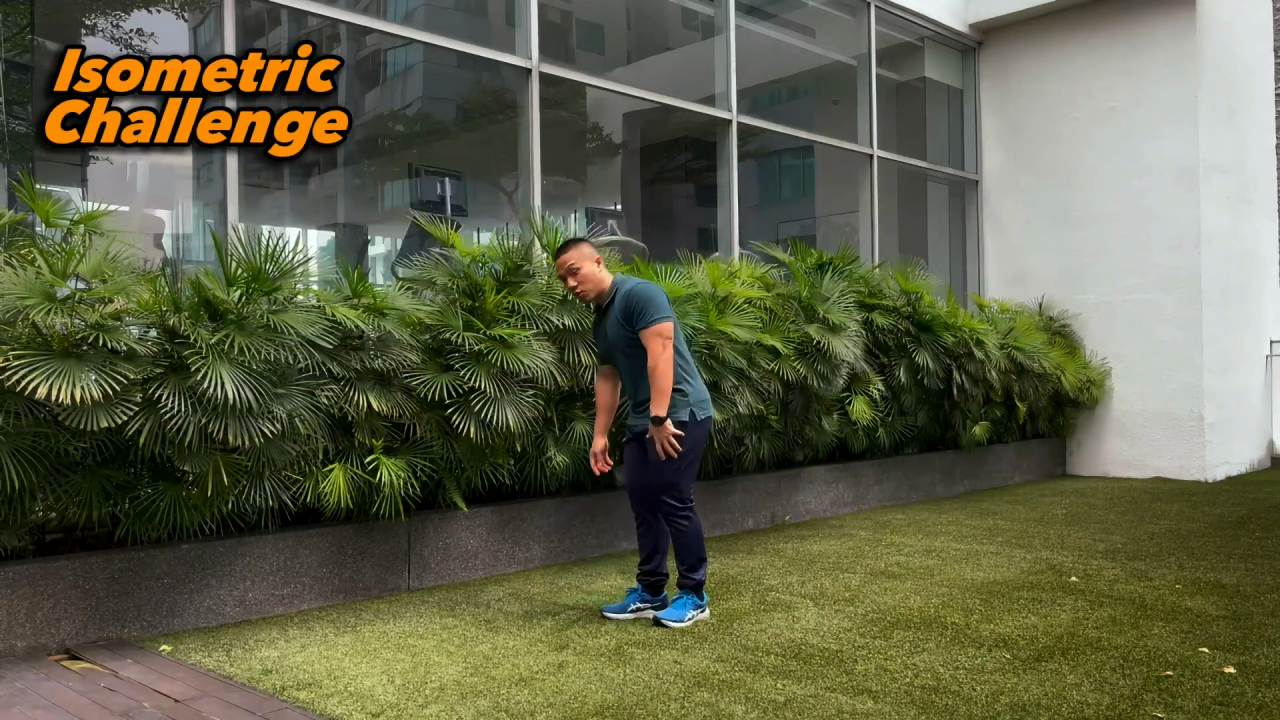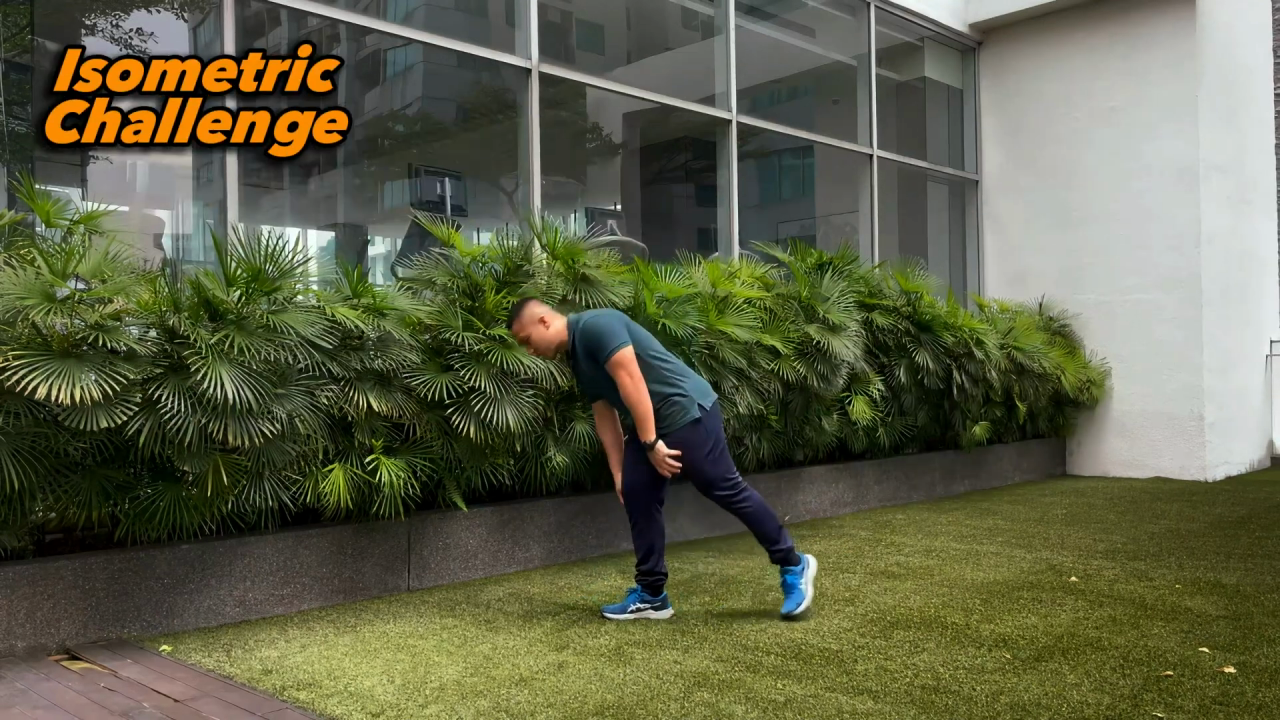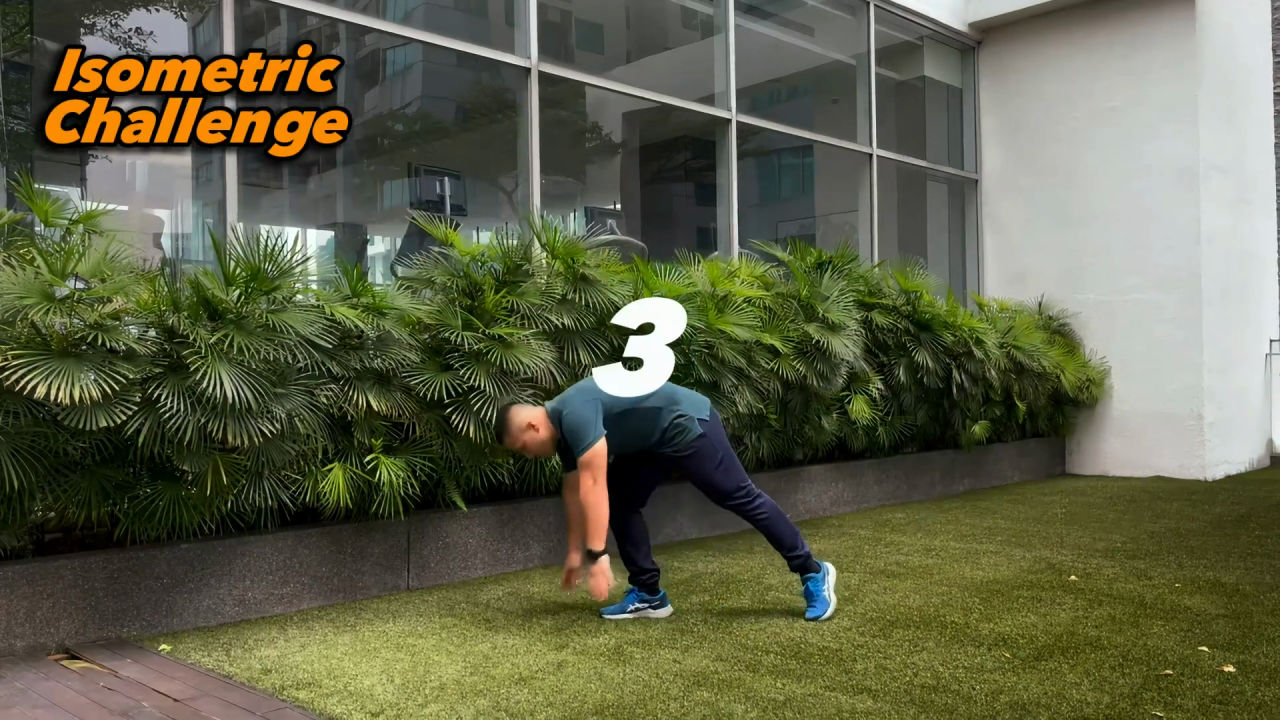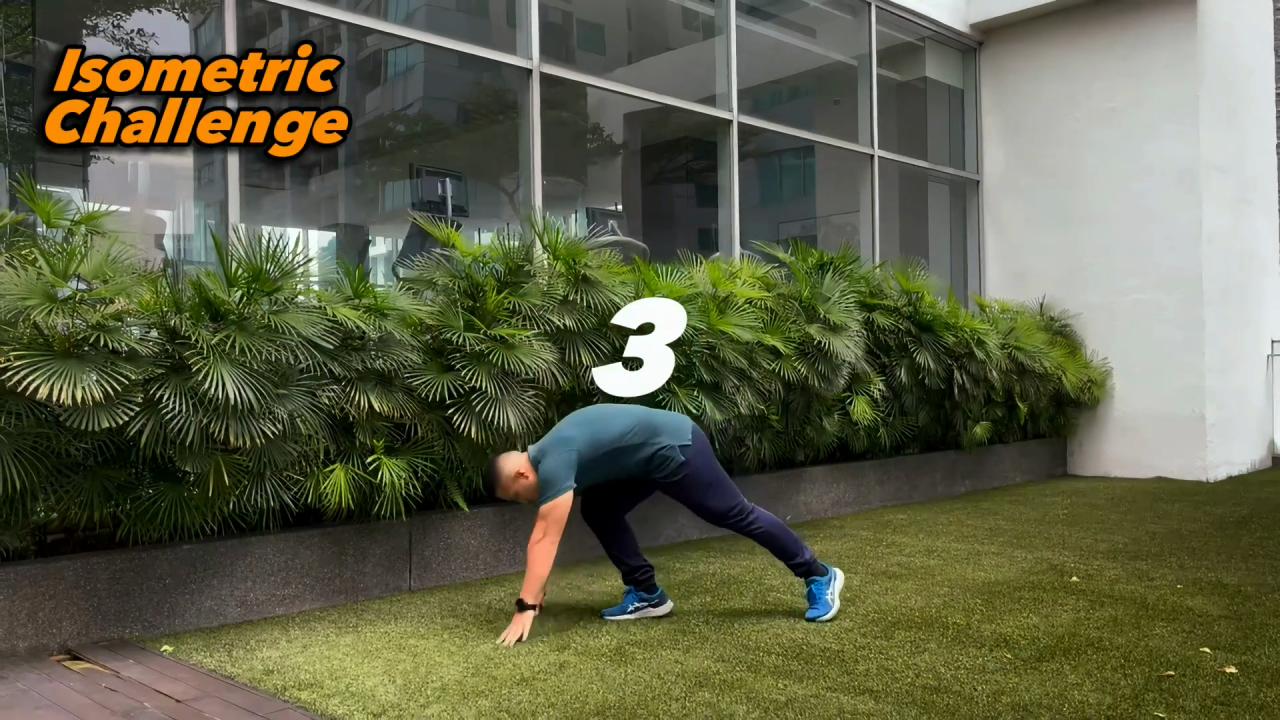
dt=0.4s
person 1, frame 1
left shoulder: (640, 294)
right shoulder: (600, 319)
left elbow: (660, 354)
right elbow: (607, 378)
left wrist: (661, 418)
right wrist: (601, 435)
left hip: (680, 414)
right hip: (644, 420)
left knee: (674, 503)
right knee: (643, 502)
left ankle: (694, 594)
right ankle: (651, 593)
person 1, frame 2
left shoulder: (594, 327)
right shoulder: (577, 360)
left elbow: (631, 381)
right elbow: (605, 415)
left wrist: (652, 445)
right wrist: (620, 475)
left hip: (689, 411)
right hip: (651, 422)
left knee: (727, 490)
right knee: (637, 498)
left ankle: (793, 566)
right ankle: (651, 595)
person 1, frame 3
left shoulder: (575, 415)
right shoulder: (563, 430)
left elbow: (593, 486)
right elbow: (574, 492)
left wrist: (597, 556)
right wrist: (575, 553)
left hip: (687, 423)
left knee: (743, 499)
right knee: (621, 502)
left ankle: (814, 573)
right ankle: (649, 594)
person 1, frame 4
left shoulder: (553, 463)
right shoulder: (548, 455)
left elbow: (545, 537)
right elbow: (549, 533)
left wrist: (525, 609)
right wrist: (537, 589)
left hip: (674, 446)
right hip: (653, 449)
left knee: (737, 514)
right knee: (597, 510)
left ankle: (820, 576)
right ankle: (645, 594)
